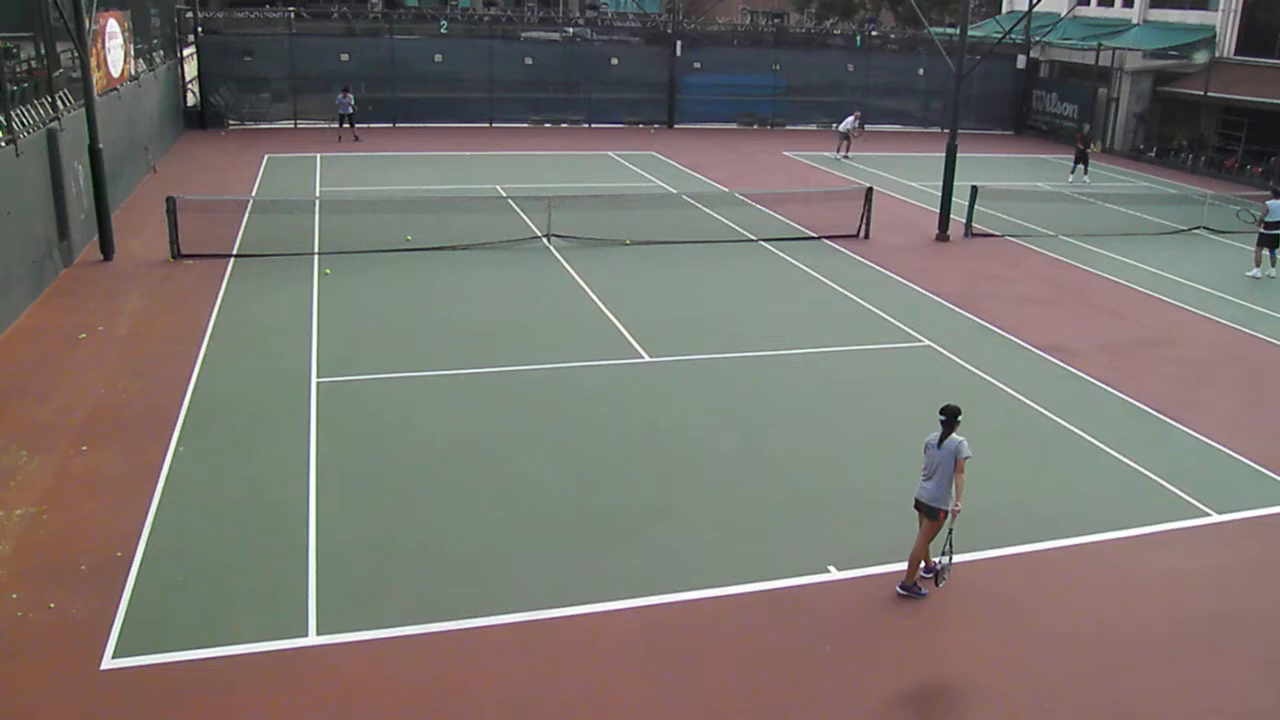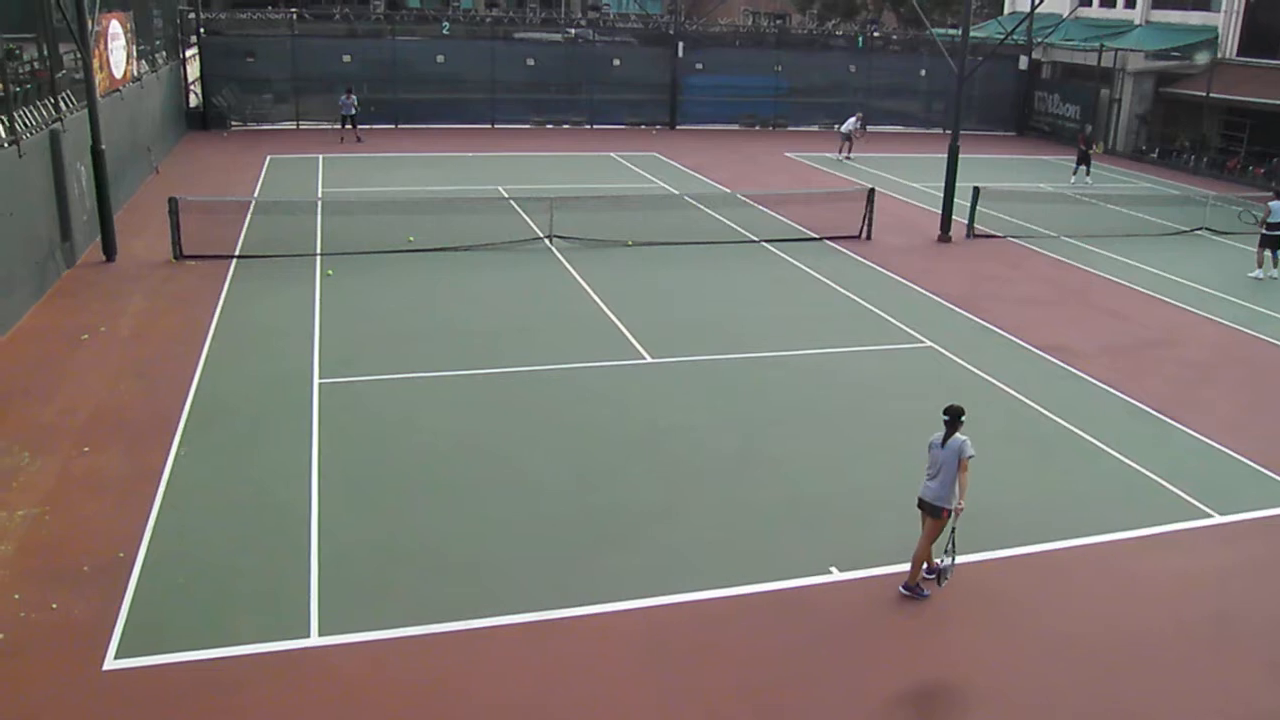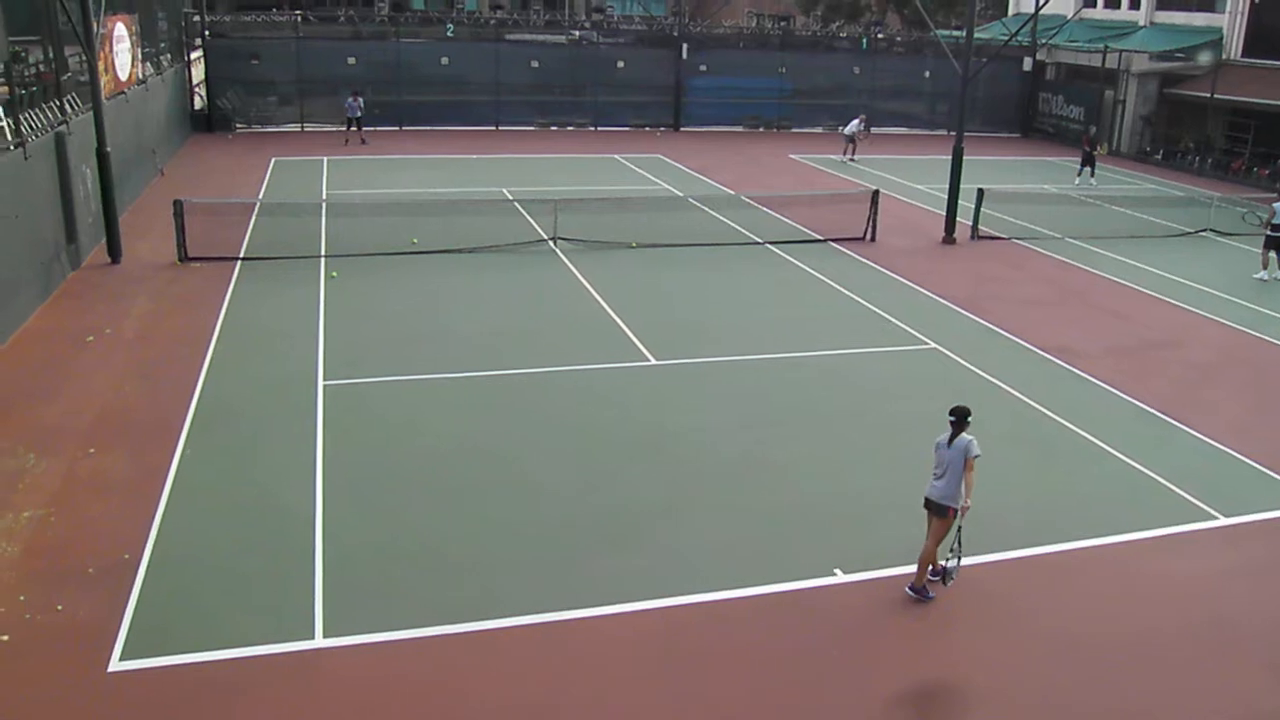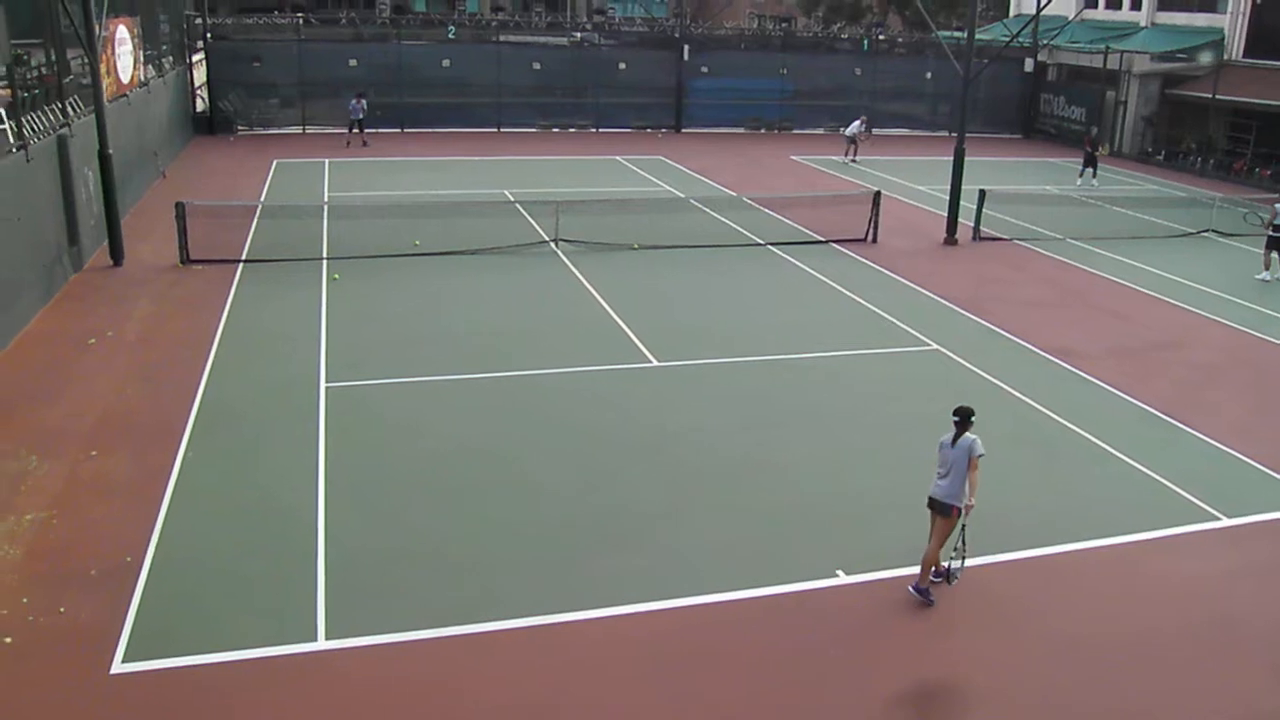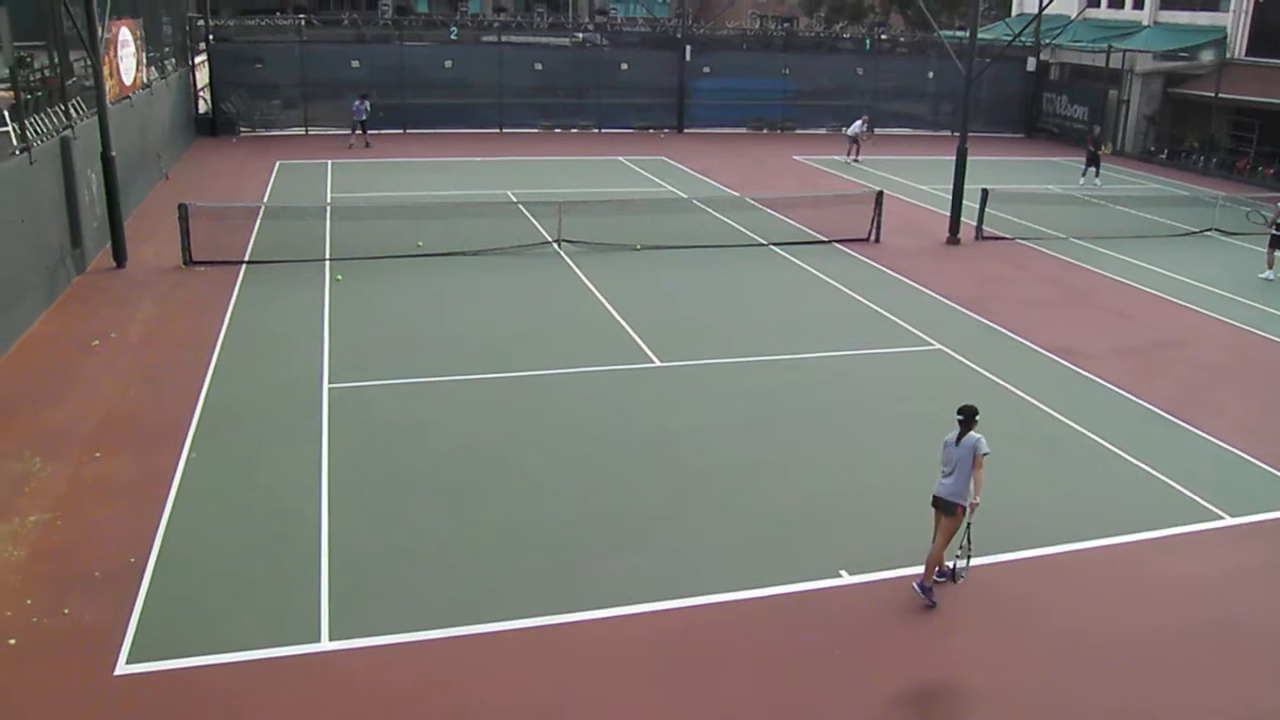
dt=0.1s
person 1, frame 1
left shoulder: (930, 439)
right shoulder: (959, 443)
right elbow: (959, 473)
right wrist: (958, 502)
left hip: (921, 495)
right hip: (939, 501)
left knee: (924, 536)
right knee: (923, 540)
left ankle: (929, 566)
right ankle: (907, 583)
person 1, frame 2
left shoulder: (934, 439)
right shoulder: (963, 443)
right elbow: (963, 472)
right wrist: (961, 500)
left hip: (925, 494)
right hip: (942, 500)
left knee: (927, 537)
right knee: (926, 541)
left ankle: (931, 567)
right ankle: (910, 584)
person 1, frame 3
left shoulder: (940, 440)
right shoulder: (969, 442)
right elbow: (969, 472)
right wrist: (967, 499)
left hip: (931, 494)
right hip: (948, 500)
left knee: (932, 538)
right knee: (932, 541)
left ankle: (935, 569)
right ankle: (917, 584)
person 1, frame 4
left shoulder: (944, 440)
right shoulder: (973, 441)
right elbow: (973, 470)
right wrist: (971, 497)
left hip: (936, 494)
right hip: (952, 499)
left knee: (935, 538)
right knee: (936, 541)
left ankle: (938, 570)
right ankle: (921, 584)
person 1, frame 5
left shoulder: (949, 438)
right shoulder: (977, 440)
right elbow: (978, 469)
right wrist: (976, 496)
left hip: (940, 492)
right hip: (957, 498)
left knee: (939, 537)
right knee: (941, 541)
left ankle: (941, 570)
right ankle: (925, 582)
